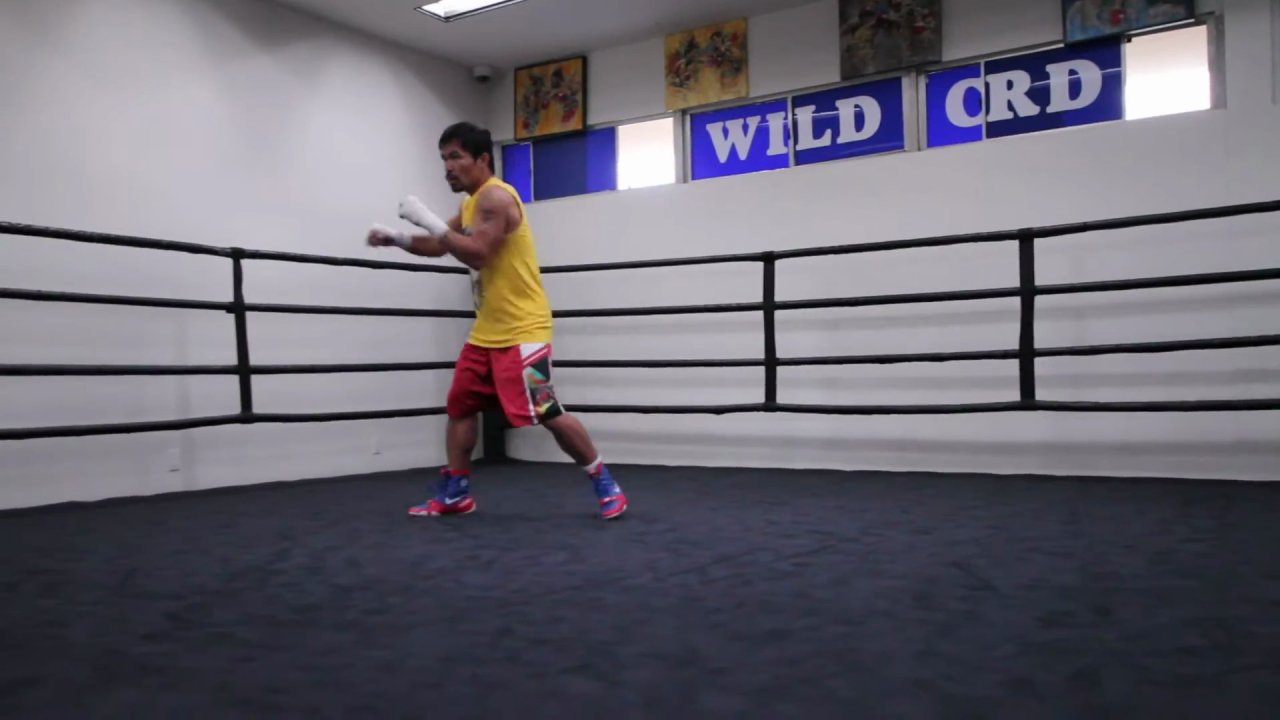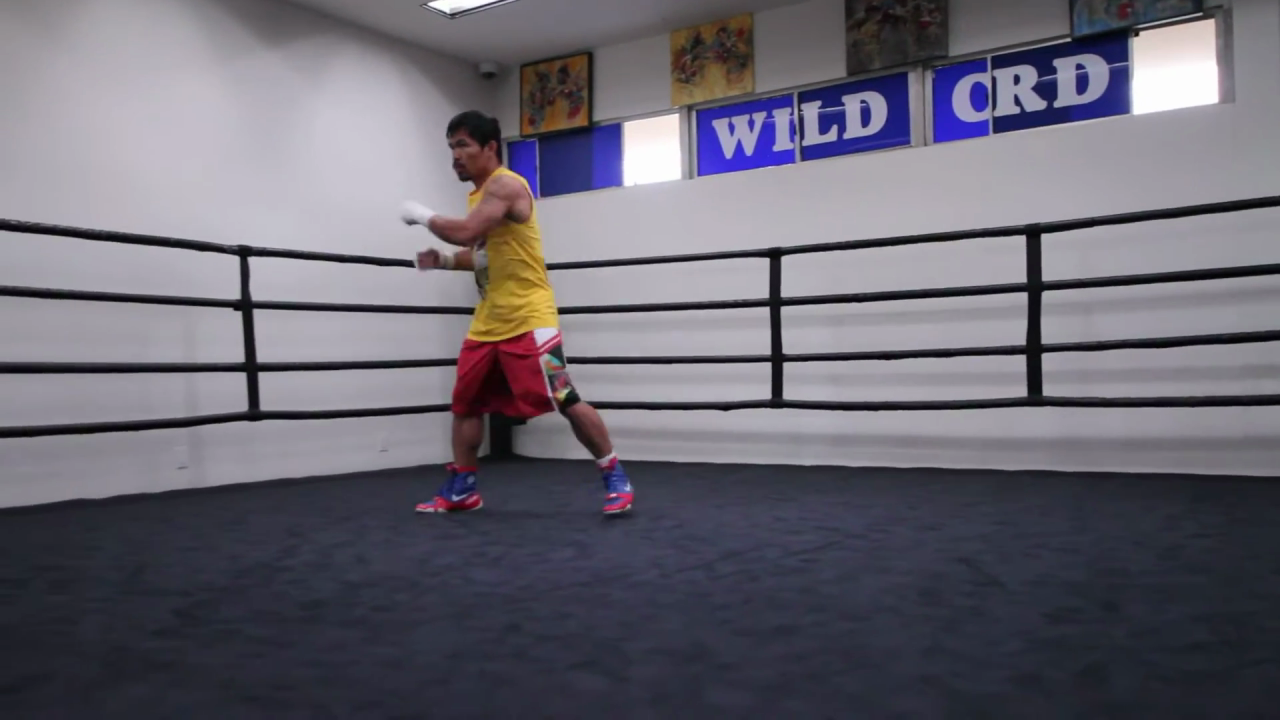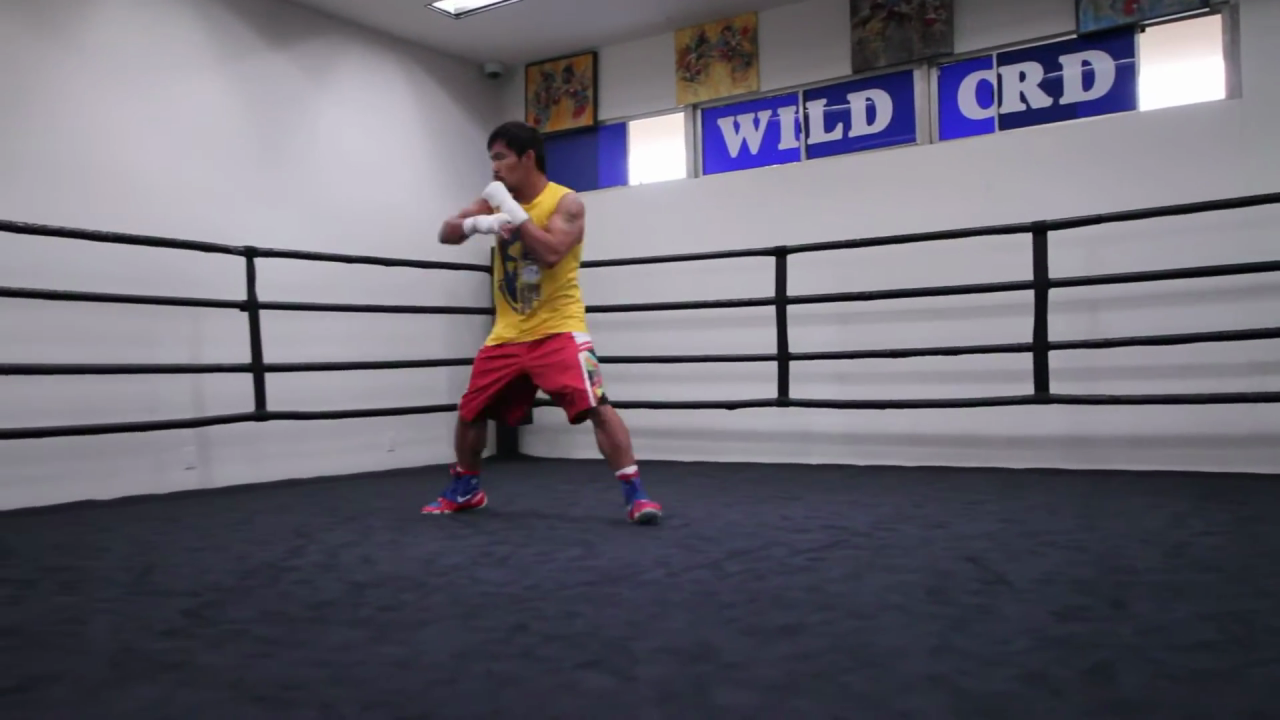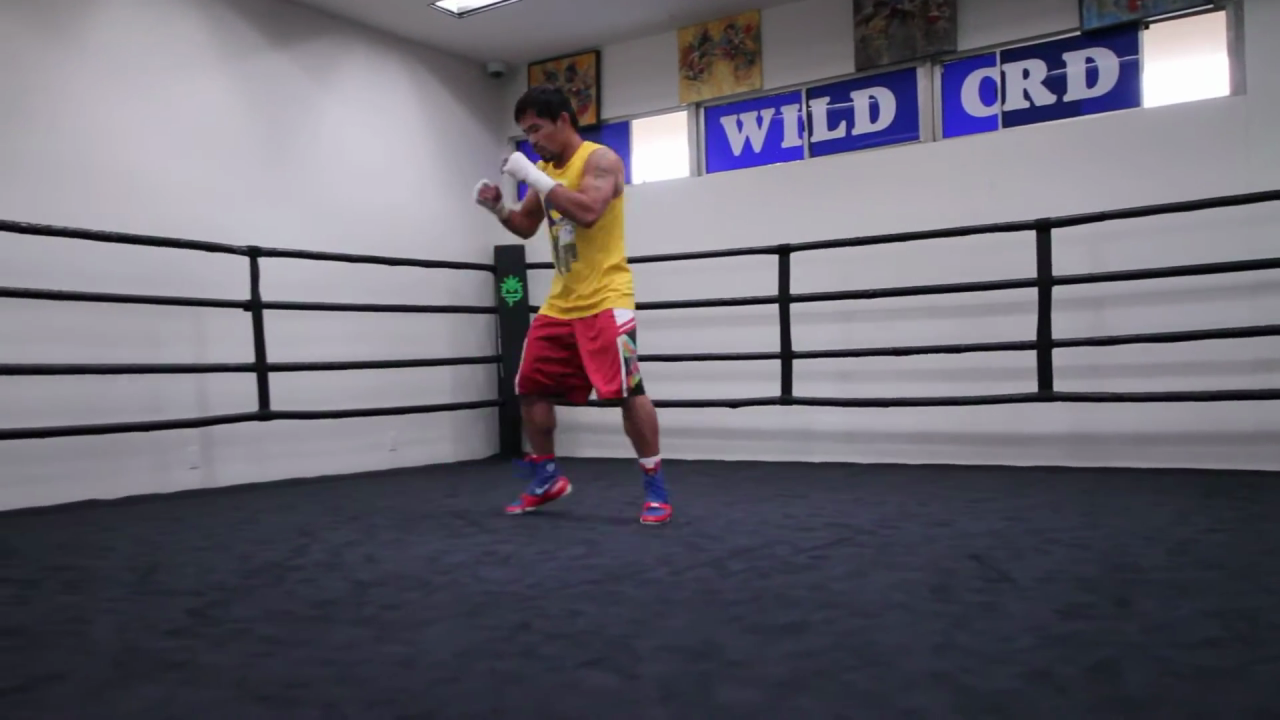
dt=0.2s
person 1, frame 1
left shoulder: (496, 197)
right shoulder: (473, 202)
left elbow: (474, 254)
right elbow: (439, 246)
left wrist: (429, 220)
right wrist: (396, 237)
left hip: (523, 330)
right hip: (488, 330)
left knee: (549, 415)
right knee: (460, 406)
left ankle: (606, 485)
right ankle: (455, 492)
person 1, frame 2
left shoulder: (507, 186)
right shoulder: (476, 191)
left elbow: (466, 232)
left wrist: (418, 217)
right wrist: (445, 260)
left hip: (529, 318)
right hip: (488, 324)
left knee: (565, 400)
right knee: (465, 403)
left ankle: (616, 480)
right ankle: (461, 489)
person 1, frame 3
left shoulder: (566, 201)
right shoulder: (495, 198)
left elbow: (555, 249)
right elbow: (447, 234)
left wrist: (511, 211)
right wrist: (475, 223)
left hip: (559, 327)
right hip: (509, 333)
left knee: (592, 404)
right knee: (470, 413)
left ankle: (635, 492)
right ankle: (463, 489)
person 1, frame 4
left shoulder: (602, 160)
right shoulder: (548, 167)
left elbow: (586, 211)
right elbow: (525, 226)
left wrist: (531, 177)
right wrist: (496, 204)
left hip: (604, 299)
right hip: (561, 302)
left knee: (629, 390)
right knee: (533, 388)
left ankle: (656, 489)
right ankle: (546, 479)
